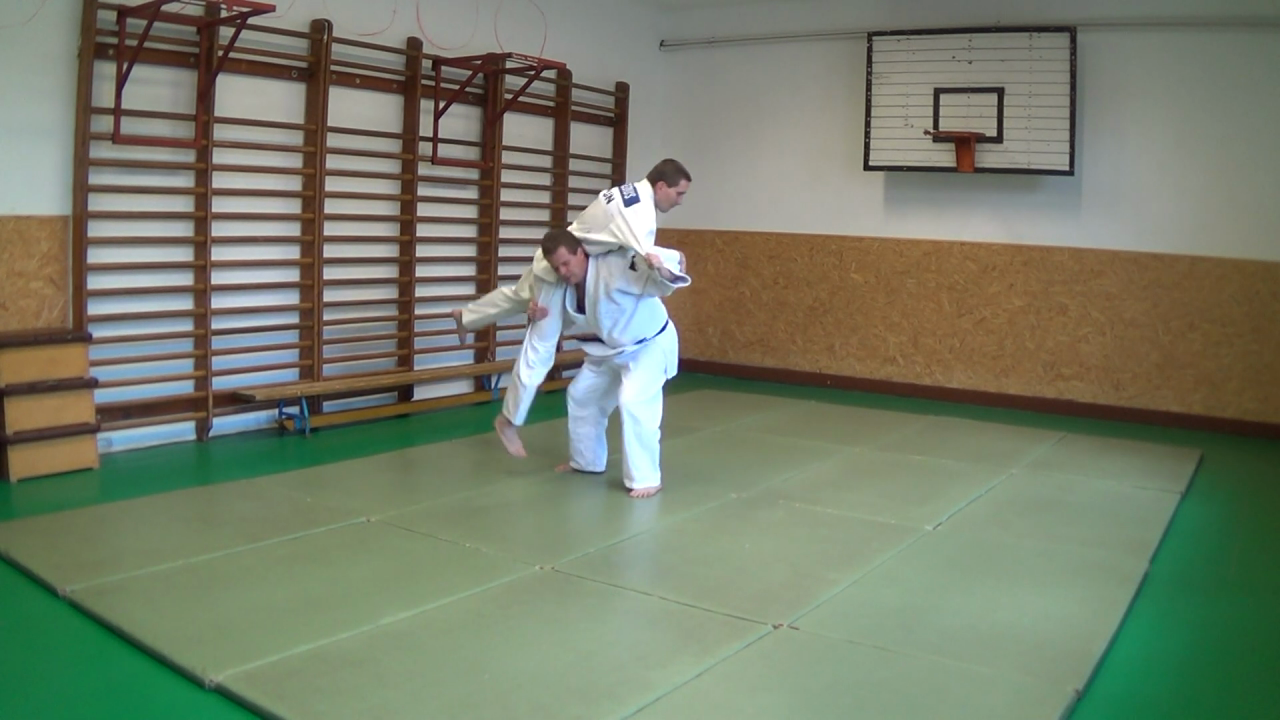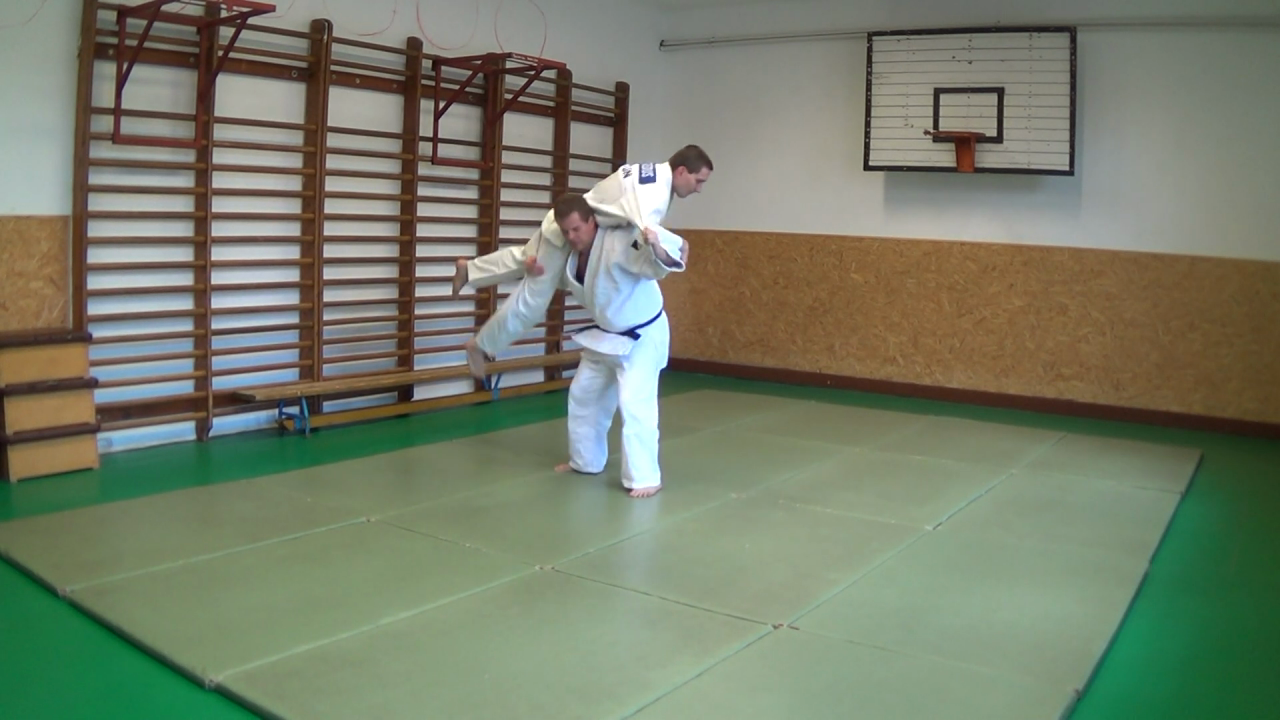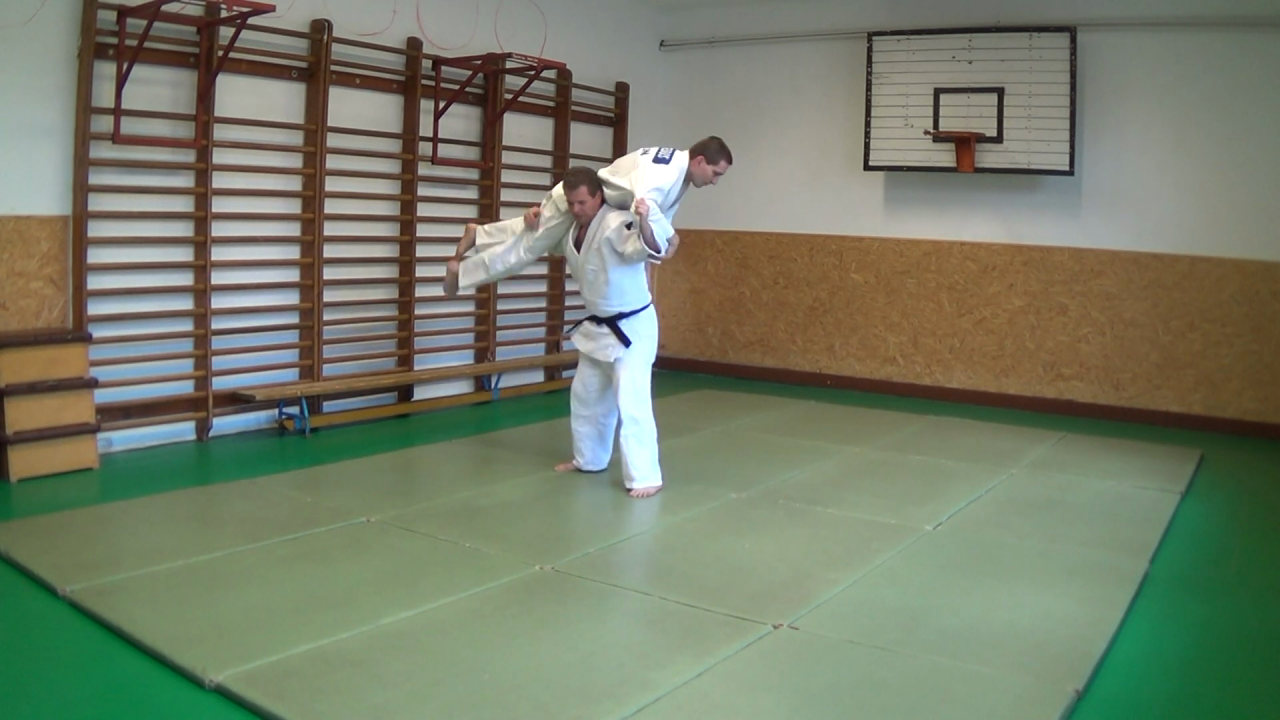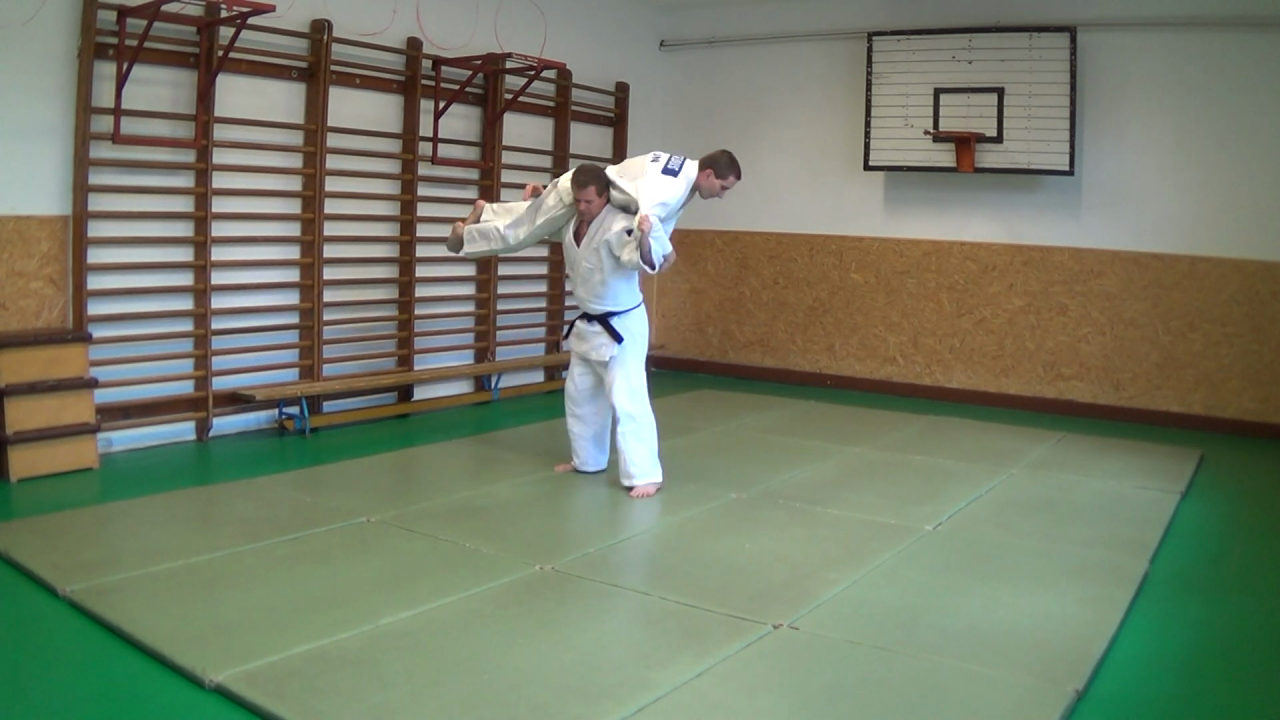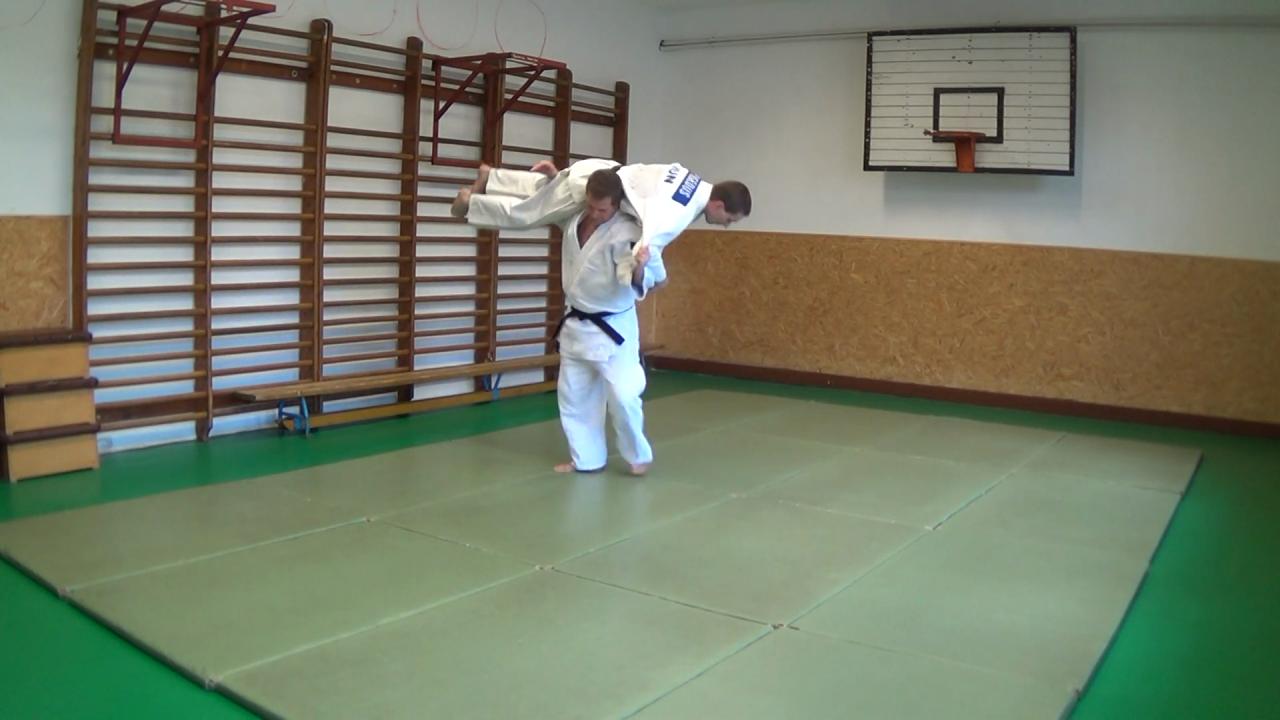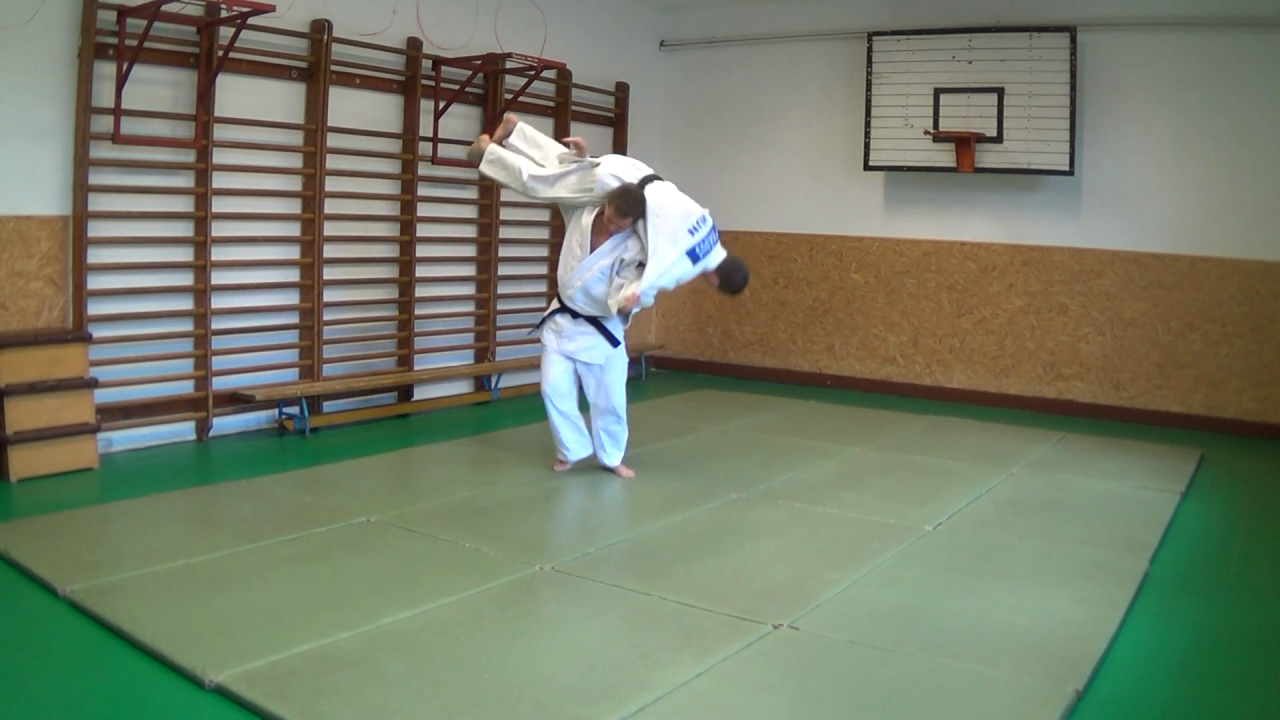
dt=0.2s
person 1, frame 1
left shoulder: (614, 266)
right shoulder: (565, 285)
left elbow: (659, 280)
right elbow: (560, 314)
left wrist: (660, 266)
right wrist: (541, 314)
left hip: (652, 343)
right hip: (611, 348)
left knee: (634, 403)
right knee: (581, 394)
left ankle: (645, 478)
right ankle: (586, 461)
person 1, frame 2
left shoulder: (620, 242)
right shoulder: (570, 254)
left elbow: (659, 263)
right elbow: (562, 280)
left wrist: (656, 243)
left hip: (645, 334)
right hip: (605, 335)
left knee: (632, 401)
right knee: (583, 393)
left ankle: (644, 478)
right ankle: (585, 460)
person 1, frame 3
left shoulder: (618, 223)
right shoulder: (572, 230)
left elbow: (651, 246)
left wrist: (645, 222)
left hip: (633, 325)
right hip: (597, 325)
left knee: (631, 401)
right knee: (586, 394)
left ankle: (645, 476)
right ankle: (589, 459)
person 1, frame 4
left shoulder: (619, 225)
right shoulder: (570, 222)
left elbow: (641, 259)
left wrist: (643, 242)
left hip: (622, 325)
right hip: (588, 325)
left knee: (626, 399)
right knee: (580, 395)
left ankle: (645, 474)
right ankle: (587, 459)
person 1, frame 5
left shoulder: (623, 233)
right shoulder: (573, 215)
left elbow: (635, 281)
left wrist: (640, 268)
left hip: (613, 326)
right hip: (576, 324)
left knee: (623, 394)
right knee: (573, 395)
left ankle: (637, 455)
right ankle: (586, 459)
person 1, frame 6
left shoulder: (632, 249)
right shoulder: (583, 209)
left hip: (602, 329)
right hip: (562, 320)
left knee: (609, 400)
right knee: (554, 389)
left ankle: (611, 457)
right ankle: (573, 452)
person 2, frame 1
left shoulder: (633, 194)
right shoulder: (639, 210)
right elbow: (647, 257)
right hip: (558, 268)
left knee: (519, 297)
right knee: (540, 348)
left ankle: (467, 316)
right ankle: (510, 420)
person 2, frame 2
left shoulder: (656, 177)
right shoulder: (653, 188)
left elbow: (638, 226)
right elbow: (646, 228)
right hip: (565, 231)
left knee: (522, 259)
right knee: (532, 299)
left ankle: (470, 270)
right ankle: (480, 346)
person 2, frame 3
left shoulder: (680, 178)
right shoulder: (665, 171)
left elbow: (662, 213)
right elbow: (644, 201)
right wrist: (663, 238)
left knee: (530, 229)
right knee: (525, 249)
left ankle: (478, 235)
right ankle: (461, 271)
person 2, frame 4
left shoulder: (687, 180)
right shoulder: (671, 183)
left elbow: (666, 217)
right elbow: (648, 214)
right wrist: (661, 251)
left knee: (531, 219)
right knee: (523, 230)
left ankle: (485, 212)
right ankle: (465, 235)
person 2, frame 5
left shoulder: (697, 188)
right shoulder: (680, 209)
right elbow: (653, 234)
left hip: (603, 172)
left knee: (537, 189)
right knee: (529, 211)
left ankle: (489, 177)
right ankle: (471, 202)
person 2, frame 6
left shoulder: (708, 235)
right shoulder: (689, 262)
left hip: (629, 175)
right hip: (615, 185)
left knee: (557, 160)
right knee: (543, 182)
left ankle: (513, 128)
right ankle: (487, 151)
